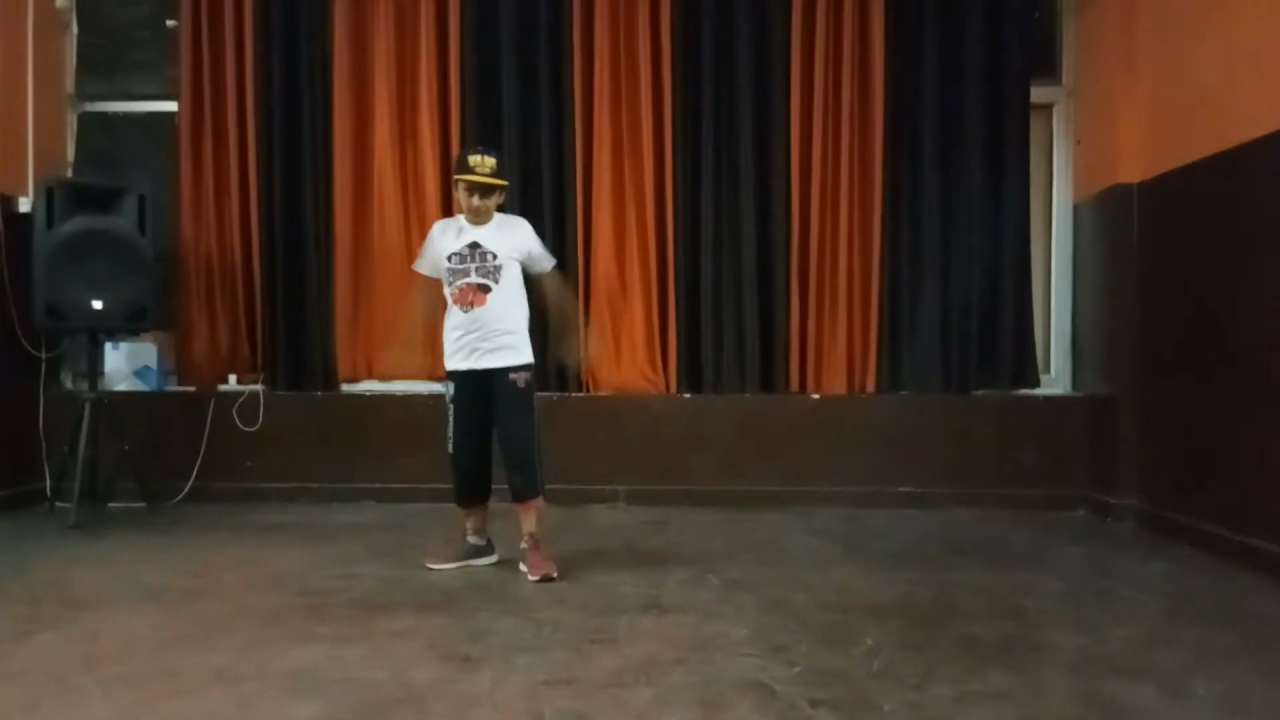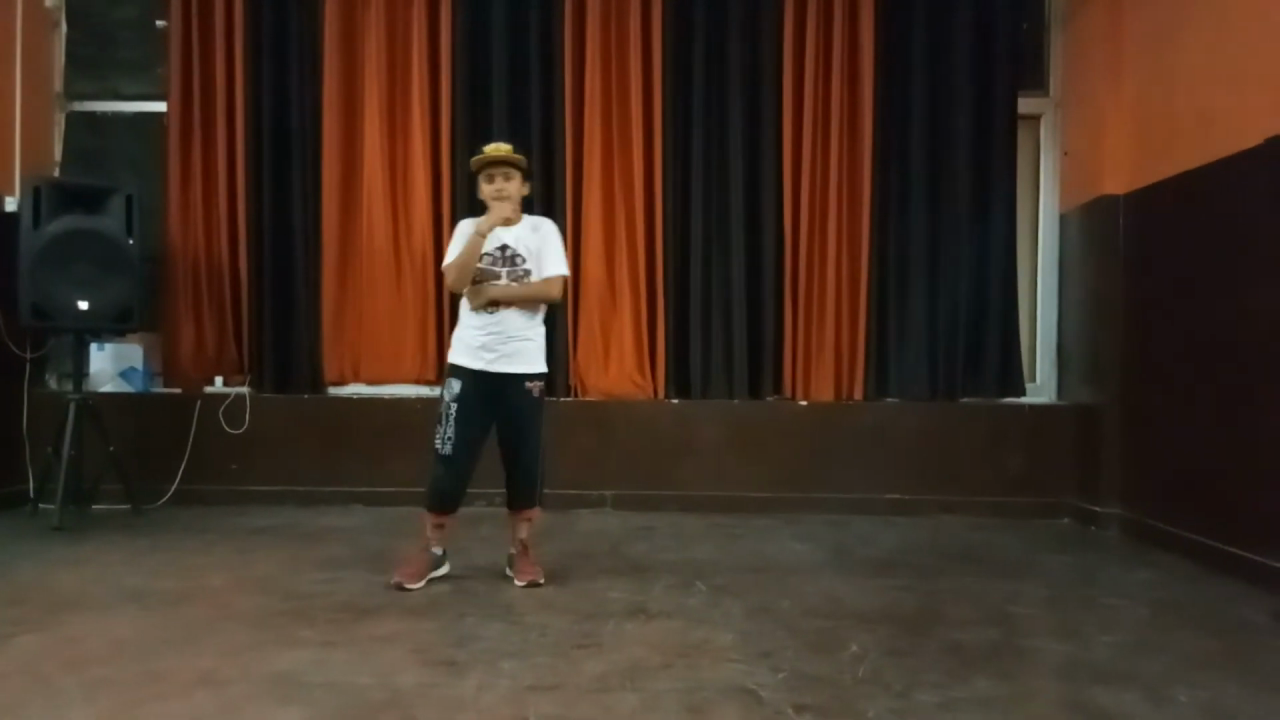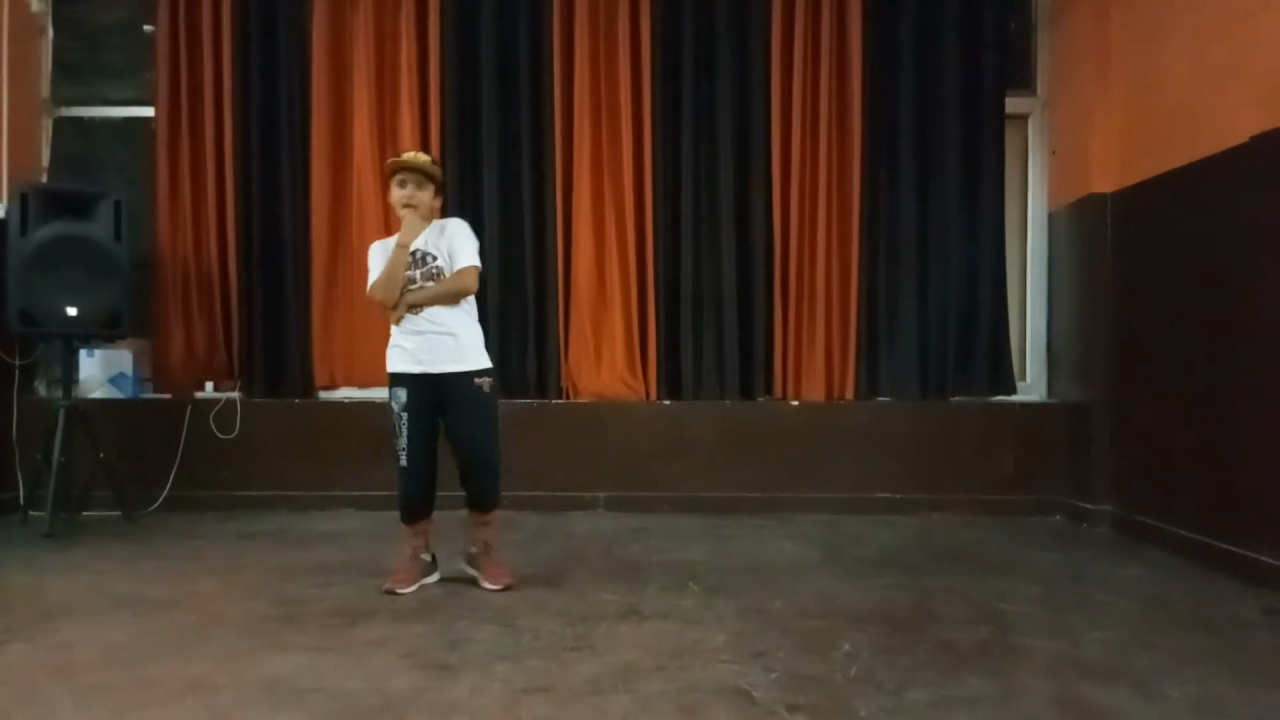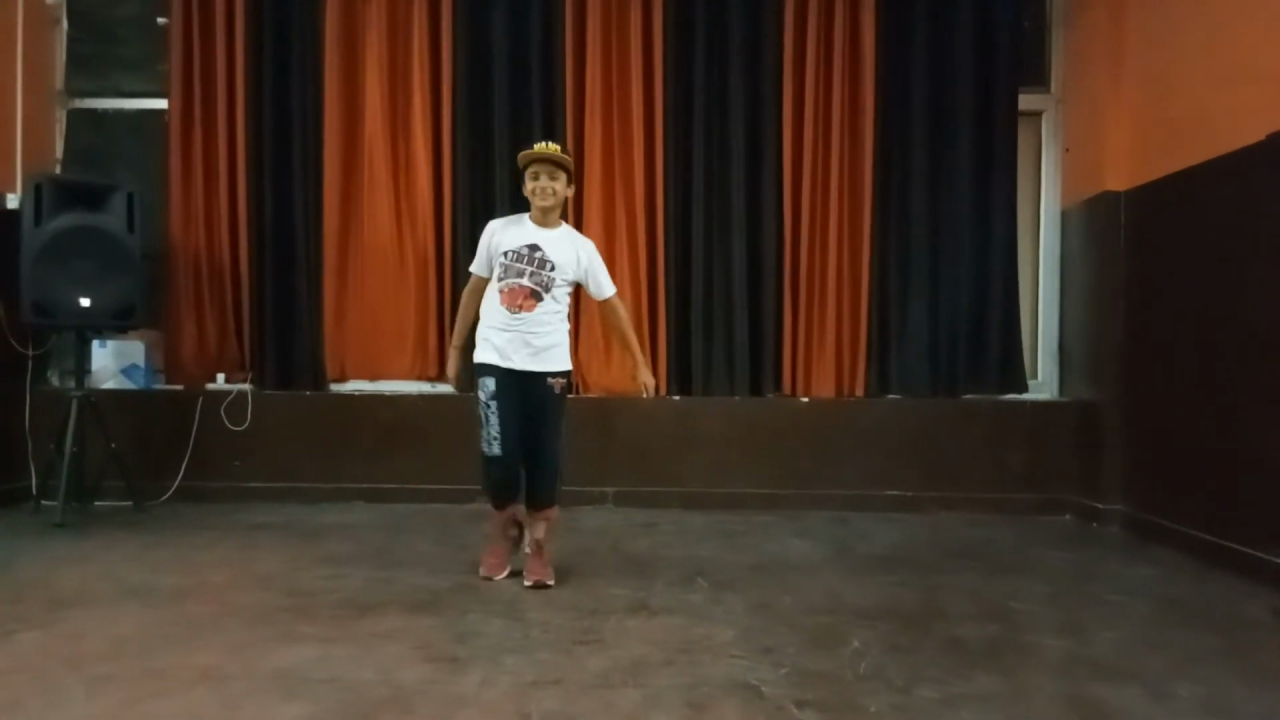
dt=1s
person 1, frame 1
left shoulder: (519, 231)
right shoulder: (442, 233)
left elbow: (550, 282)
right elbow: (427, 287)
left wrist: (567, 333)
left hip: (511, 360)
right hip: (461, 363)
left knee: (520, 451)
right knee: (465, 455)
left ankle: (533, 544)
right ankle: (476, 539)
person 1, frame 2
left shoulder: (543, 230)
right shoulder: (467, 229)
left elbow: (552, 290)
right elbow: (456, 282)
left wrist: (489, 291)
right wrist: (486, 226)
left hip: (523, 365)
right hip: (469, 362)
left knee: (524, 460)
right knee: (452, 456)
left ankle: (520, 551)
right ankle: (432, 549)
person 1, frame 3
left shoulder: (456, 230)
right shoulder: (381, 250)
left elbow: (466, 283)
right elbow: (382, 297)
left wrist: (409, 298)
right wrist: (403, 242)
left hip: (466, 365)
right hip: (411, 369)
left knee: (481, 458)
right knee: (414, 465)
left ankle: (481, 549)
right ankle: (420, 557)
person 1, frame 4
left shoulder: (579, 247)
right shoulder: (497, 231)
left elbow: (611, 304)
right elbow: (474, 291)
left wrist: (639, 365)
right wrist: (454, 349)
left hip: (548, 368)
right hip: (494, 362)
left knee: (544, 460)
right knee: (499, 457)
left ankle: (537, 548)
right ankle: (507, 533)
